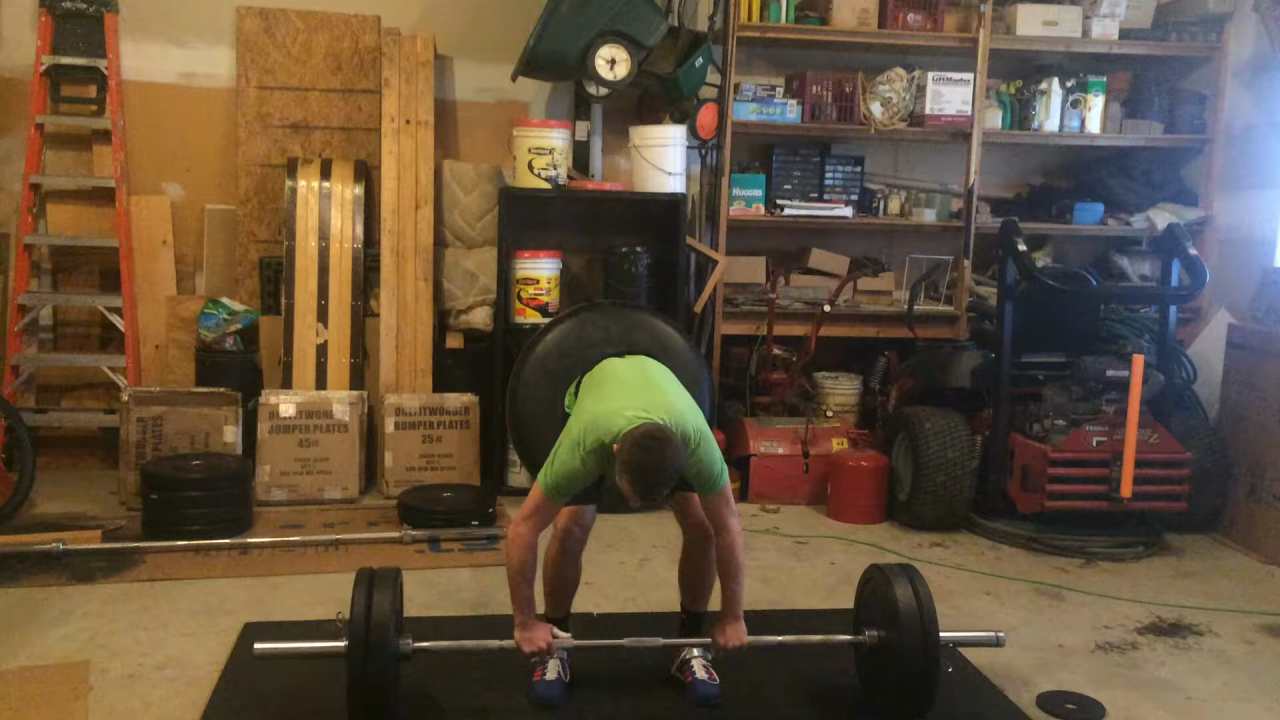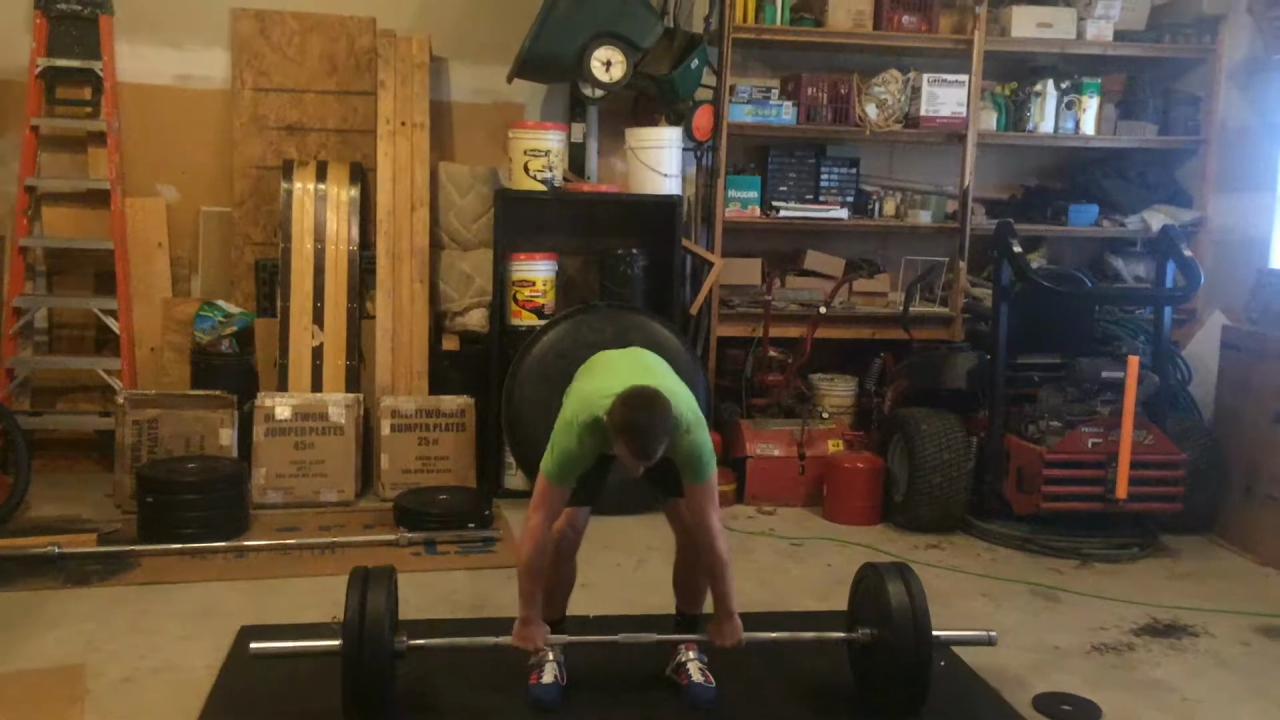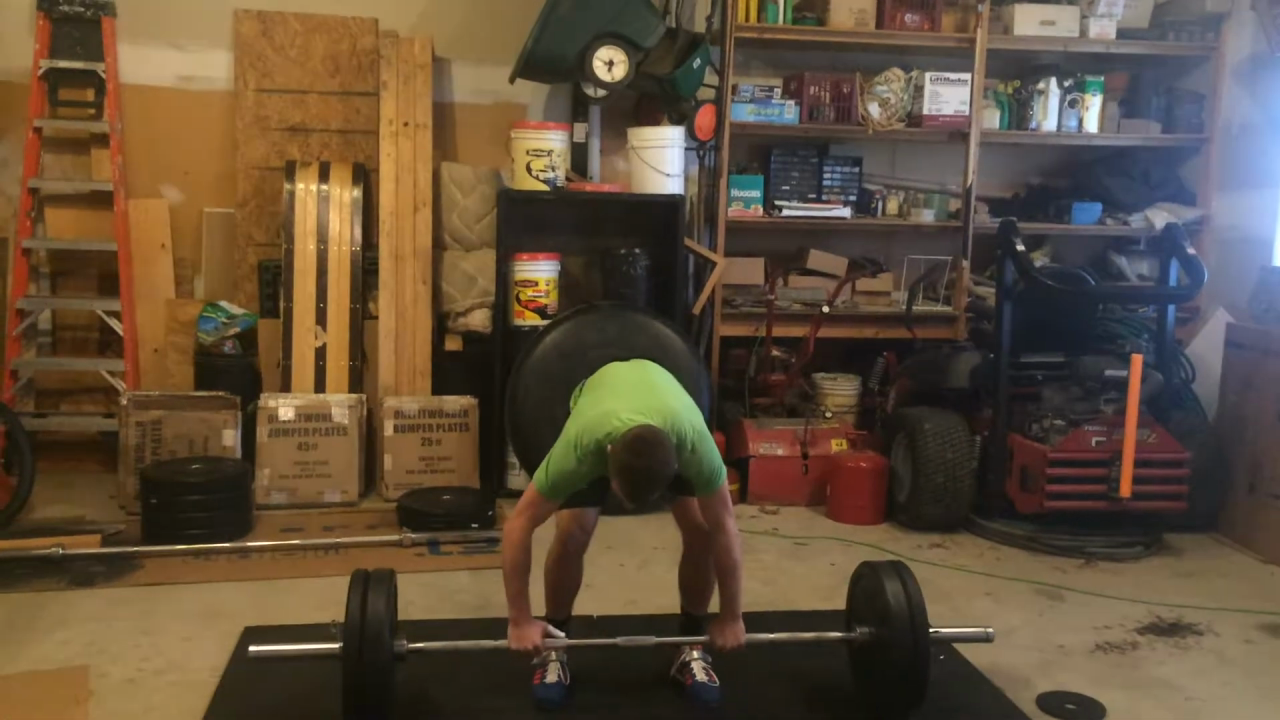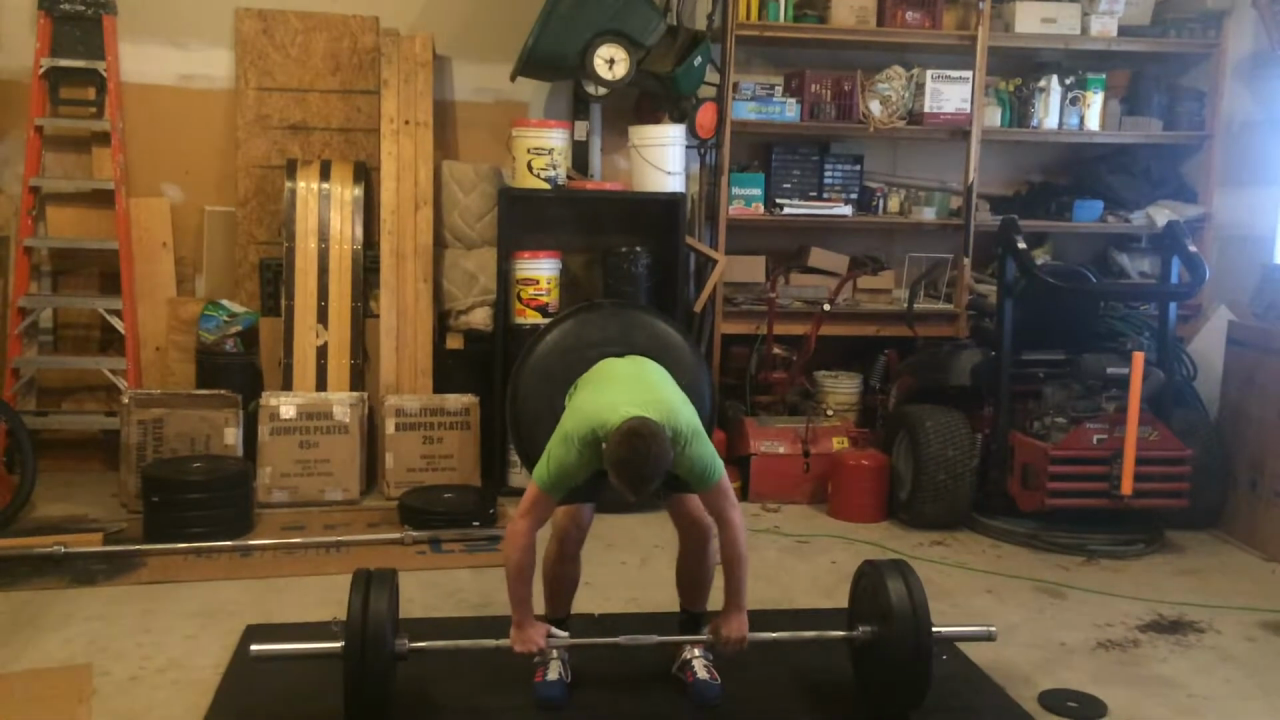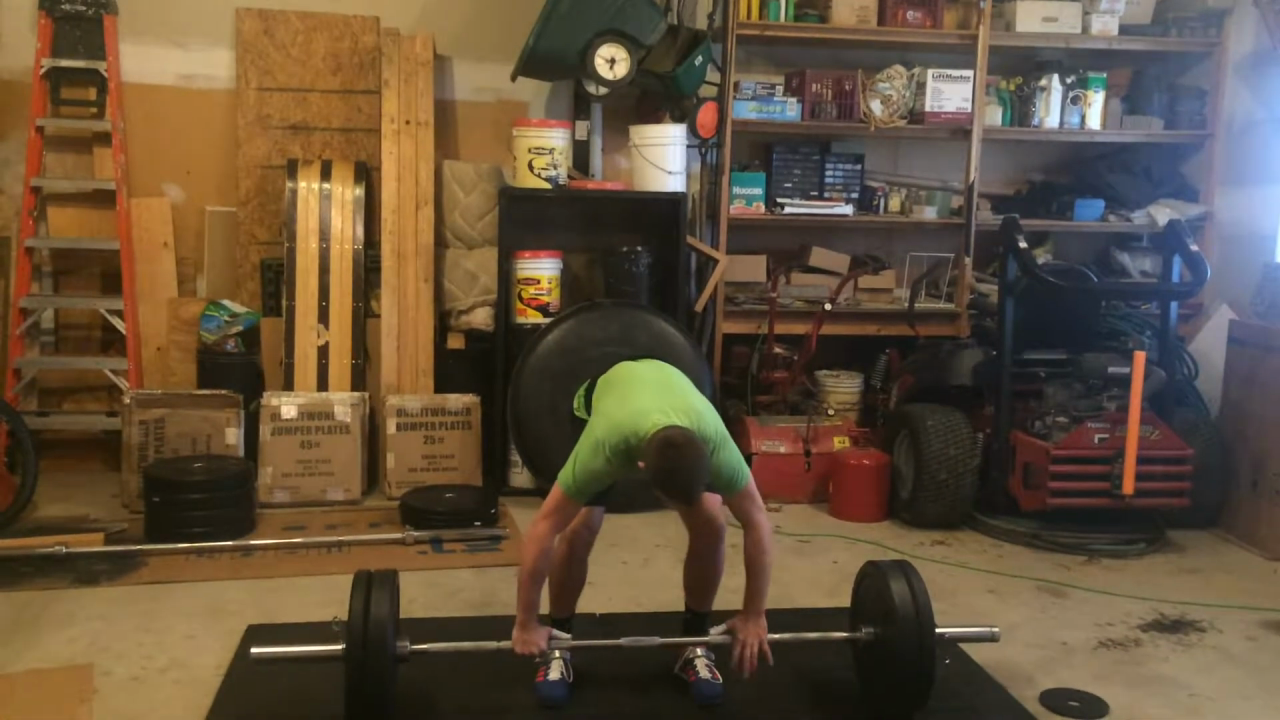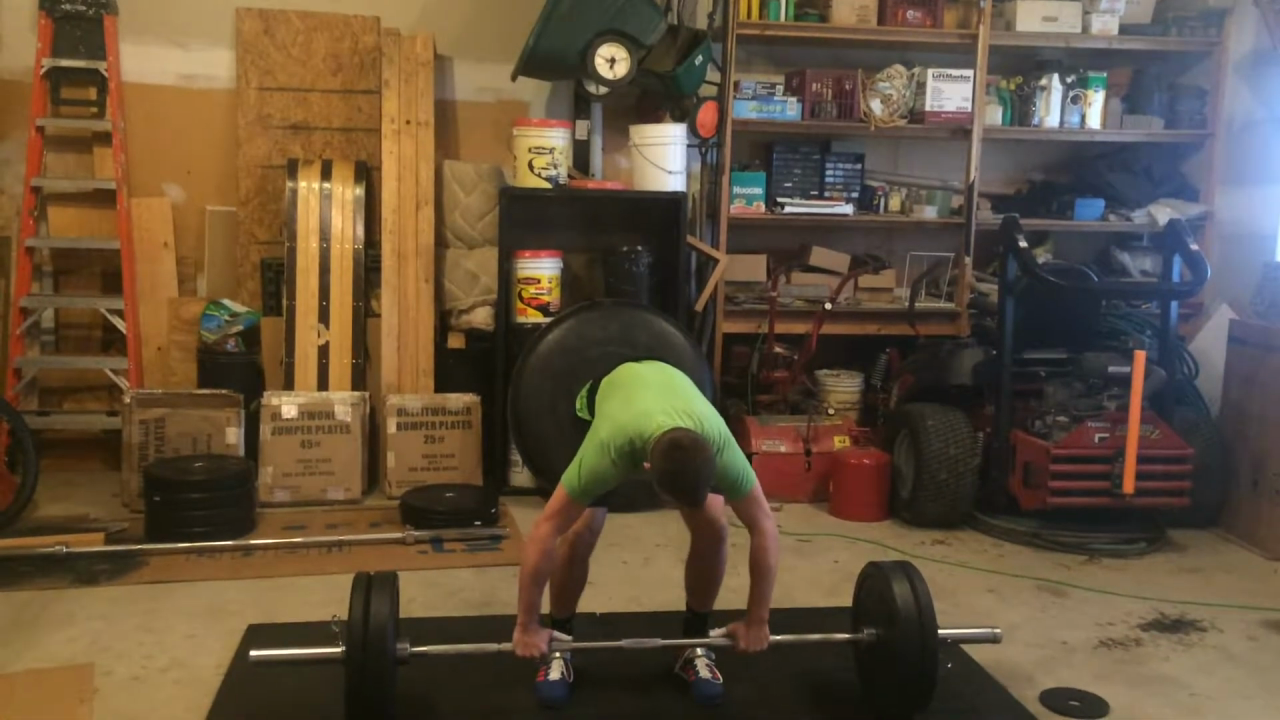
dt=0.4s
person 1, frame 1
left shoulder: (697, 444)
right shoulder: (583, 447)
left elbow: (727, 526)
right elbow: (522, 528)
left wrist: (733, 617)
right wrist: (525, 622)
left knee: (701, 527)
right knee: (569, 530)
left ankle: (691, 646)
right ankle: (555, 648)
person 1, frame 2
left shoulder: (689, 427)
right shoulder: (578, 425)
left elbow: (708, 525)
right elbow: (539, 520)
left wrist: (726, 615)
right wrist: (529, 618)
right hip: (592, 408)
left knee: (692, 530)
right knee: (563, 533)
left ankle: (686, 649)
right ankle: (551, 651)
person 1, frame 3
left shoulder: (694, 444)
right shoulder: (580, 447)
left elbow: (723, 528)
right elbow: (518, 524)
left wrist: (731, 616)
right wrist: (519, 619)
left knee: (701, 530)
right knee: (571, 535)
left ankle: (691, 648)
right ankle: (553, 649)
person 1, frame 4
left shoulder: (687, 439)
right shoulder: (575, 440)
left elbow: (731, 519)
right elbow: (521, 526)
left wrist: (735, 609)
right wrist: (522, 621)
right hip: (592, 415)
left knee: (699, 527)
right knee: (567, 531)
left ankle: (692, 645)
right ankle: (555, 649)
person 1, frame 5
left shoulder: (716, 446)
right shoulder: (605, 446)
left elbow: (757, 522)
right elbow: (543, 528)
left wrist: (754, 615)
right wrist: (526, 623)
left knee: (711, 526)
right knee: (577, 532)
left ankle: (695, 644)
right ankle: (558, 647)
person 1, frame 6
left shoulder: (720, 448)
right shoulder: (609, 449)
left elbow: (764, 527)
right elbow: (545, 531)
left wrist: (757, 620)
right wrist: (527, 625)
left knee: (713, 529)
right knee: (579, 533)
left ankle: (695, 644)
right ankle: (559, 645)
